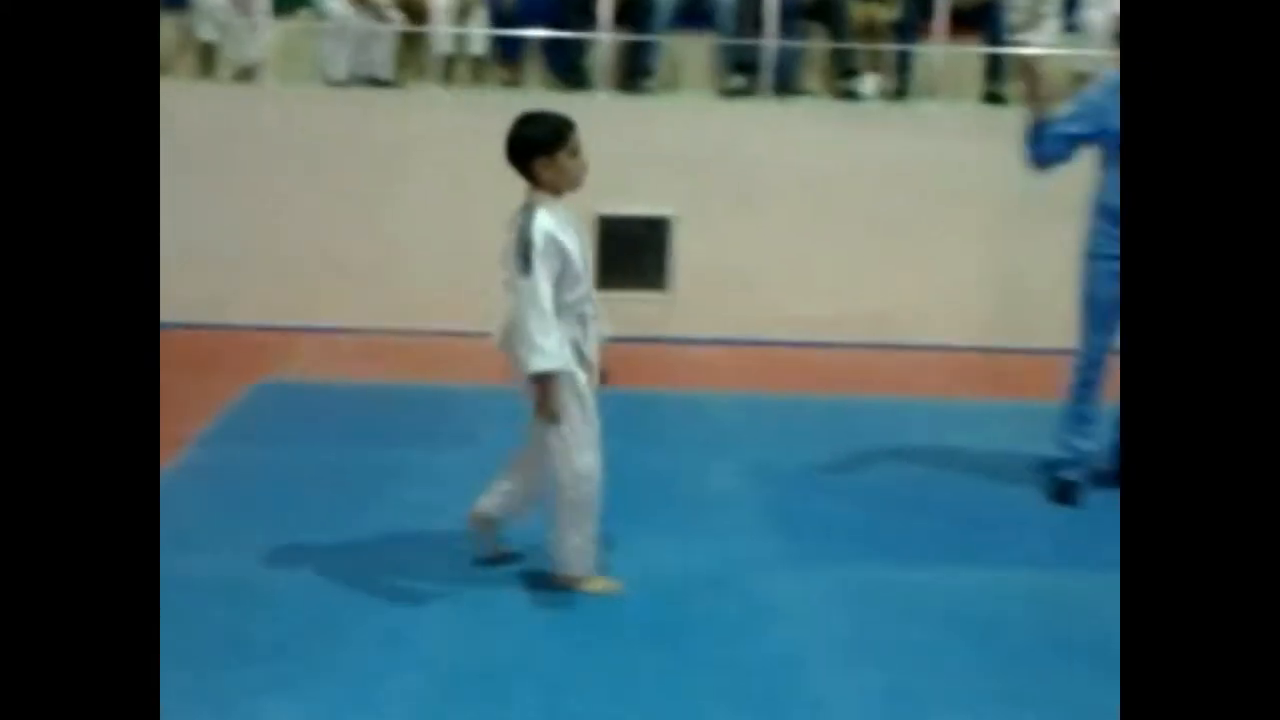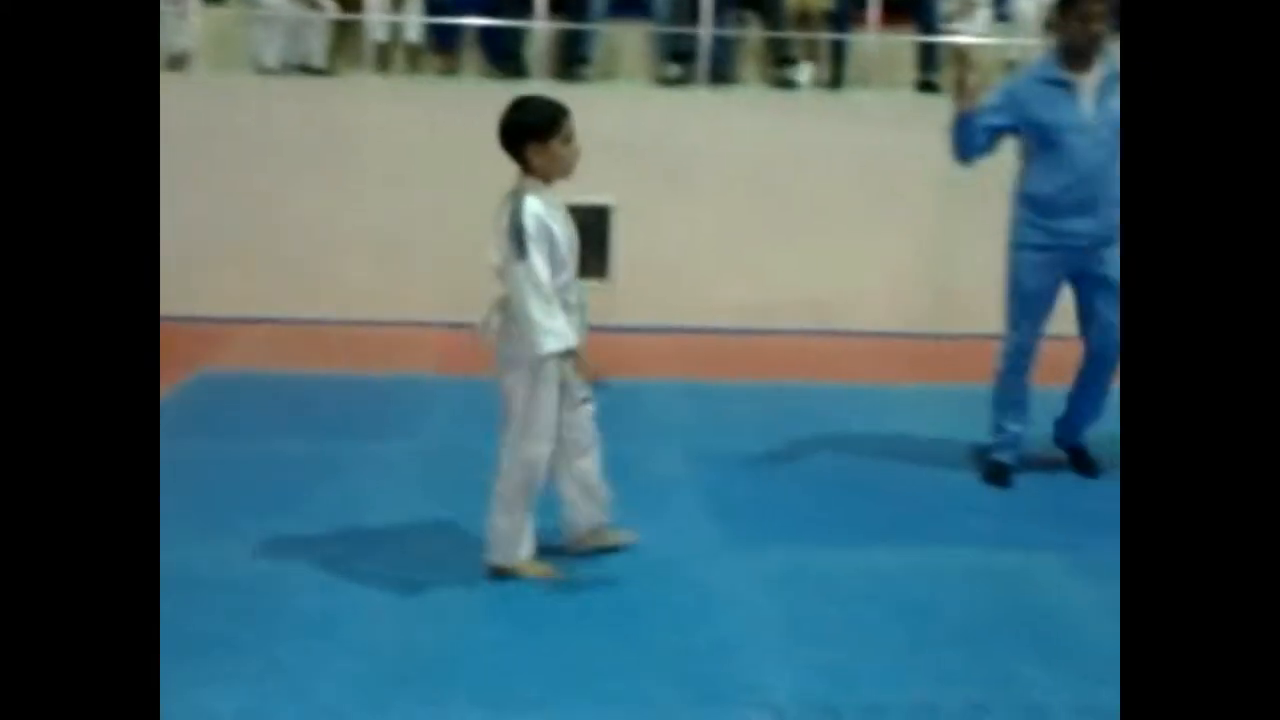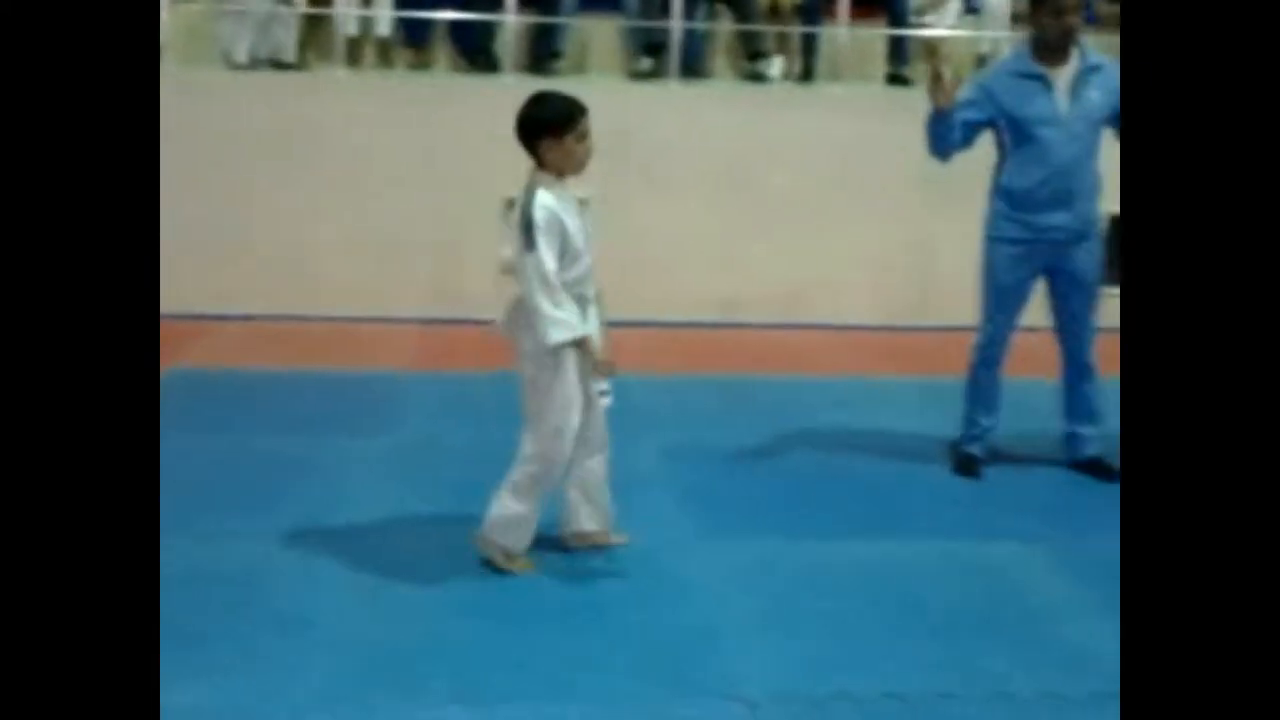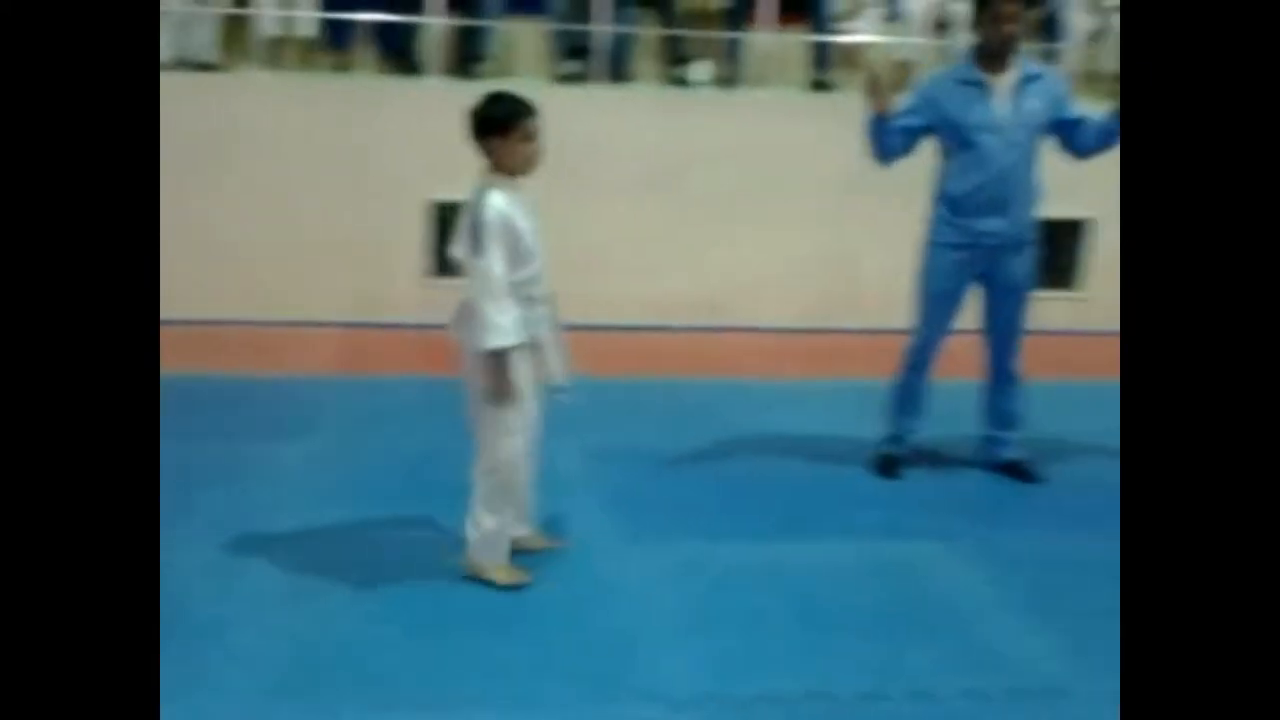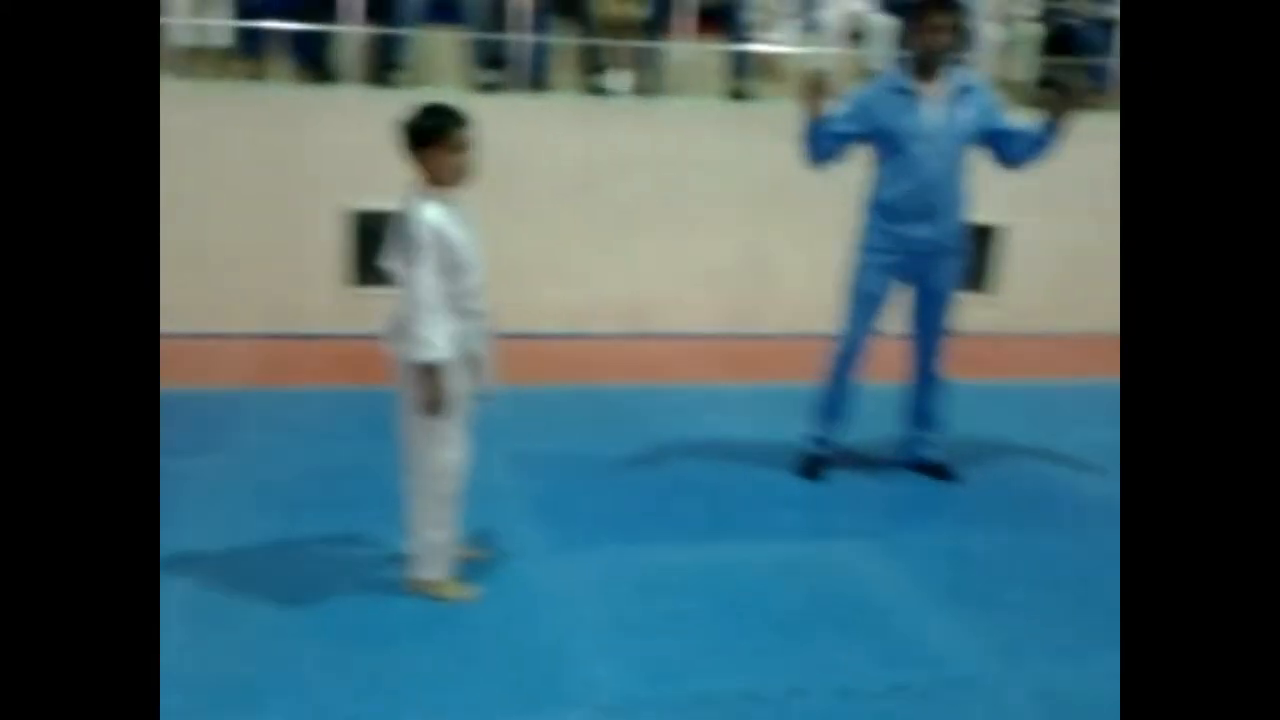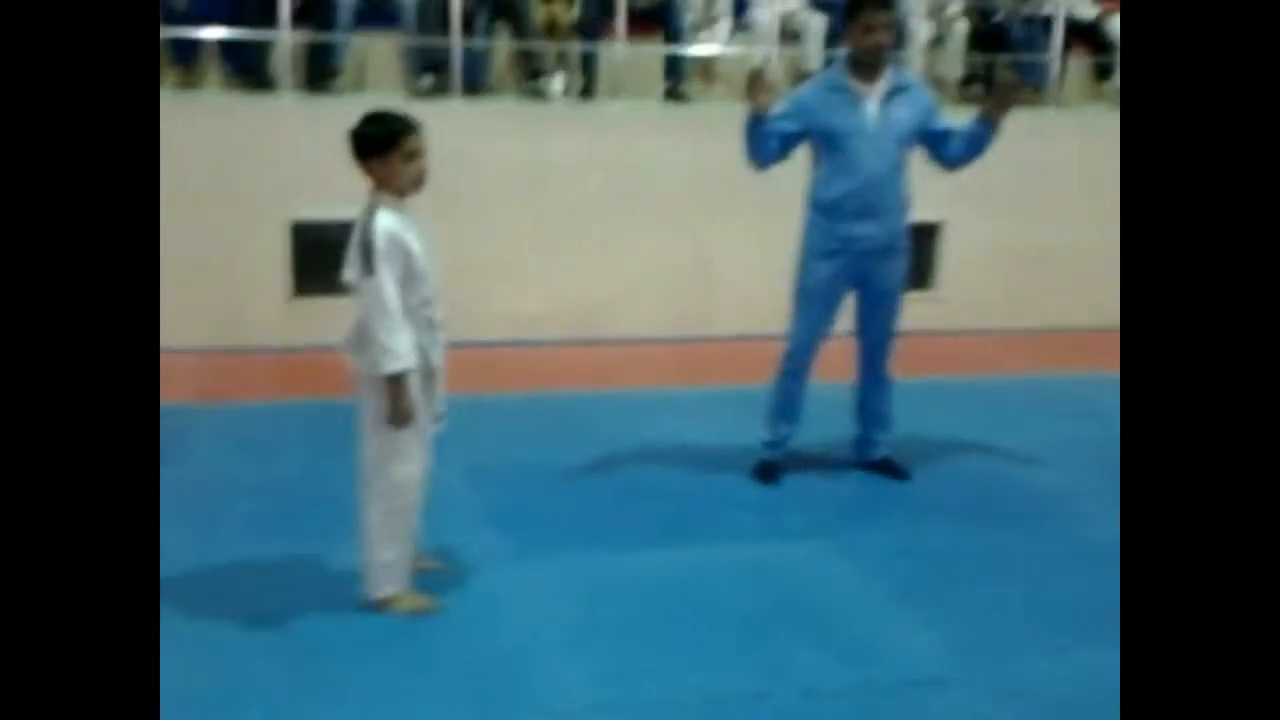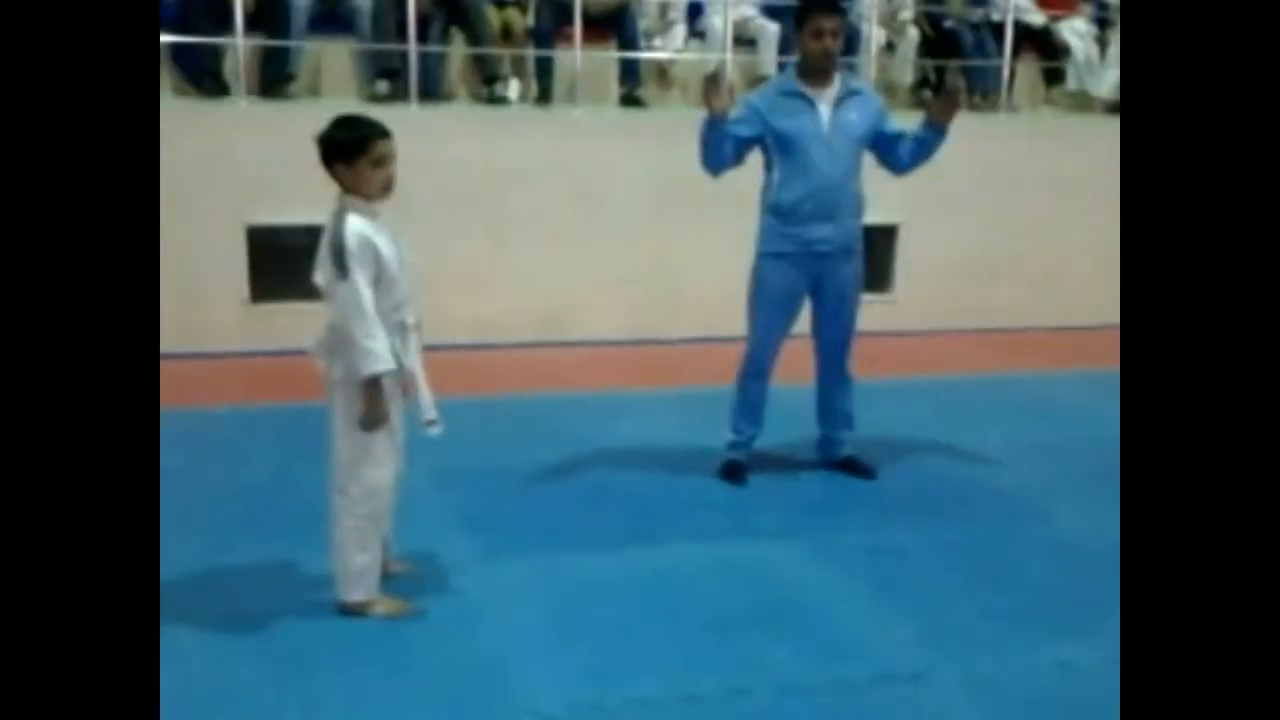
dt=0.2s
person 1, frame 1
left shoulder: (556, 216)
right shoulder: (539, 227)
right elbow: (534, 308)
left wrist: (593, 350)
right wrist: (545, 379)
left hip: (570, 351)
right hip: (555, 359)
left knee: (548, 450)
right knee: (578, 462)
left ankle: (490, 516)
right ankle: (575, 565)
person 1, frame 2
left shoulder: (543, 203)
right shoulder: (527, 212)
right elbow: (532, 293)
right wrist: (572, 356)
left hip: (553, 338)
right hip: (535, 346)
left knee: (578, 435)
right knee: (528, 448)
left ankle: (590, 526)
right ankle: (507, 551)
person 1, frame 3
left shoulder: (560, 198)
right shoulder: (540, 206)
right elbow: (542, 286)
right wrist: (585, 345)
left hip: (572, 332)
right hip: (553, 341)
left knee: (590, 434)
right knee: (550, 440)
left ankle: (587, 524)
right ankle: (502, 535)
person 1, frame 4
left shoulder: (510, 199)
right shoulder: (490, 207)
right elbow: (486, 288)
left wrist: (541, 342)
right wrist: (497, 360)
left hip: (521, 336)
right hip: (499, 341)
left knee: (520, 440)
right knee: (504, 445)
left ankle: (513, 528)
right ankle: (486, 552)
person 1, frame 5
left shoulder: (446, 212)
right shoulder: (423, 218)
right elbow: (421, 299)
left wrist: (472, 354)
right wrist: (431, 371)
left hip: (454, 351)
right hip: (433, 355)
left knee: (450, 454)
right knee: (438, 459)
left ankle: (441, 543)
right ankle: (431, 569)
person 1, frame 6
left shoulder: (398, 220)
right shoulder: (380, 228)
right elbow: (382, 312)
right wrist: (397, 384)
left hip: (412, 362)
right hip: (393, 366)
left knee: (410, 468)
right knee: (395, 474)
left ankle: (400, 555)
right ankle: (386, 586)
person 1, frame 7
left shoulder: (369, 224)
right shoulder: (351, 233)
right elbow: (356, 316)
left wrist: (398, 372)
right wrist: (373, 387)
left hip: (381, 365)
right hip: (363, 371)
left knee: (382, 471)
right knee: (365, 477)
left ankle: (374, 558)
right ankle: (358, 590)
person 2, frame 1
right shoulder: (1105, 95)
right elbow: (1046, 155)
right wrist: (1039, 115)
right hip: (1111, 249)
right knee: (1093, 359)
left ankle: (1116, 455)
right ankle: (1071, 465)
person 2, frame 2
left shoulder: (1116, 83)
right shoulder: (1027, 87)
right elbow: (970, 149)
right wrist: (967, 111)
left hip: (1103, 242)
right hip: (1040, 239)
left knee: (1107, 346)
right knee: (1021, 347)
left ankle: (1072, 433)
right ankle: (1003, 447)
person 2, frame 3
left shoulder: (1107, 75)
right shoulder: (1000, 81)
left elbow: (1120, 128)
right elbow: (946, 146)
right wrist: (943, 111)
left hip: (1080, 237)
right hip: (1015, 233)
left knee: (1079, 346)
right knee: (993, 341)
left ankle: (1083, 445)
right ankle: (973, 440)
person 2, frame 4
left shoulder: (1048, 86)
right shoulder: (943, 87)
left elbow: (1083, 140)
right elbow: (889, 149)
left wrist: (1116, 118)
right wrist: (882, 115)
left hip: (1015, 243)
right hip: (954, 239)
left knee: (1005, 352)
right knee: (925, 343)
left ankle: (1002, 447)
right ankle: (896, 441)
person 2, frame 5
left shoulder: (977, 97)
right shoulder: (877, 96)
left elbow: (1012, 151)
right elbow: (823, 153)
left wrist: (1051, 124)
right wrist: (818, 119)
left hip: (943, 248)
right hip: (886, 244)
left knee: (928, 353)
right knee: (852, 343)
left ankle: (922, 447)
right ankle: (821, 443)
person 2, frame 6
left shoulder: (914, 96)
right shoulder: (815, 96)
left elbow: (950, 152)
right elbow: (763, 155)
left wrist: (987, 122)
right wrist: (760, 115)
left hip: (887, 248)
right hip: (827, 247)
left knee: (876, 352)
right knee: (801, 348)
left ankle: (873, 447)
right ankle: (775, 448)
person 2, frame 7
left shoulder: (866, 102)
right shoulder: (766, 102)
left elbow: (899, 157)
right elbow: (717, 161)
left wrist: (934, 128)
right wrist: (716, 119)
left hip: (843, 251)
right hip: (783, 251)
left knee: (835, 354)
right knee: (761, 352)
left ankle: (836, 445)
right ankle: (739, 449)
